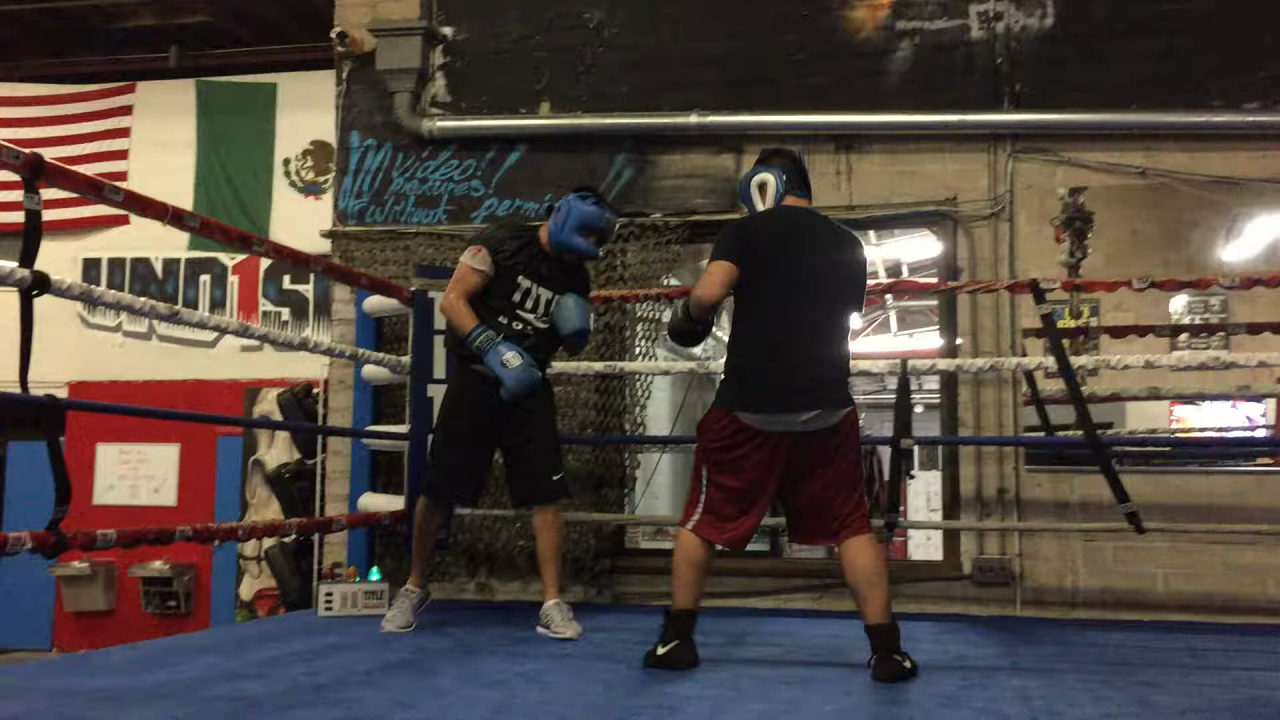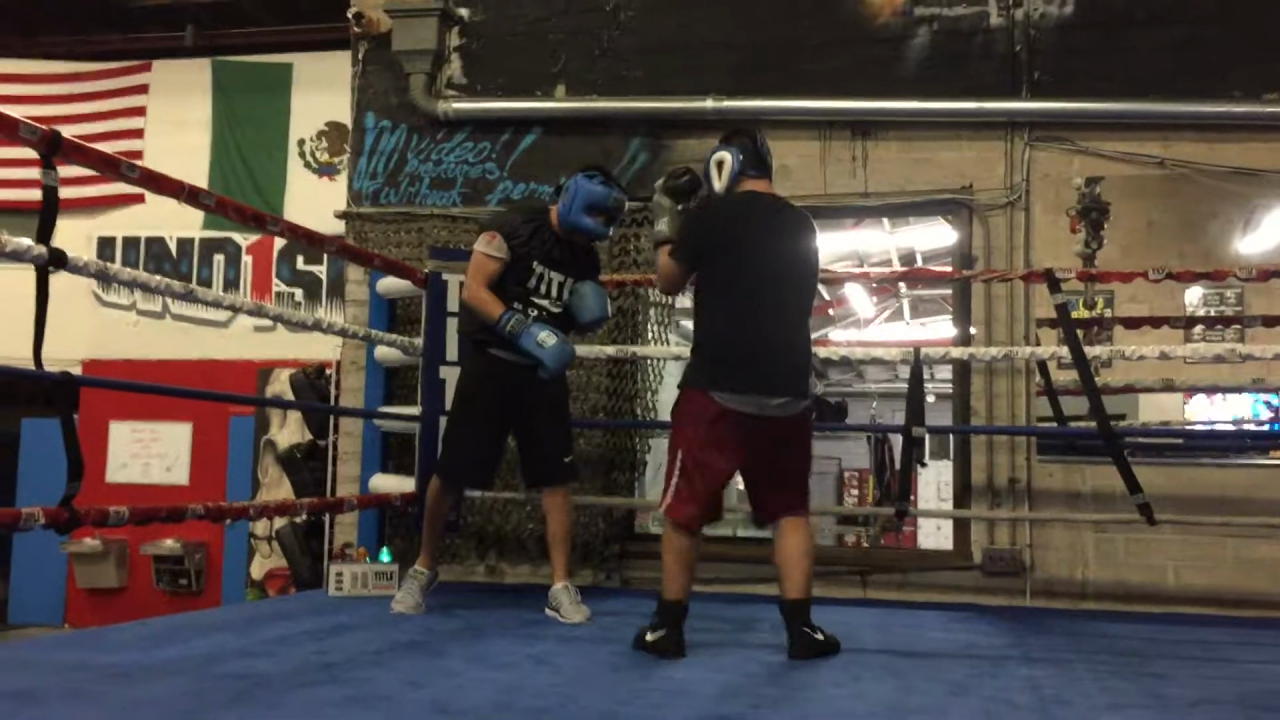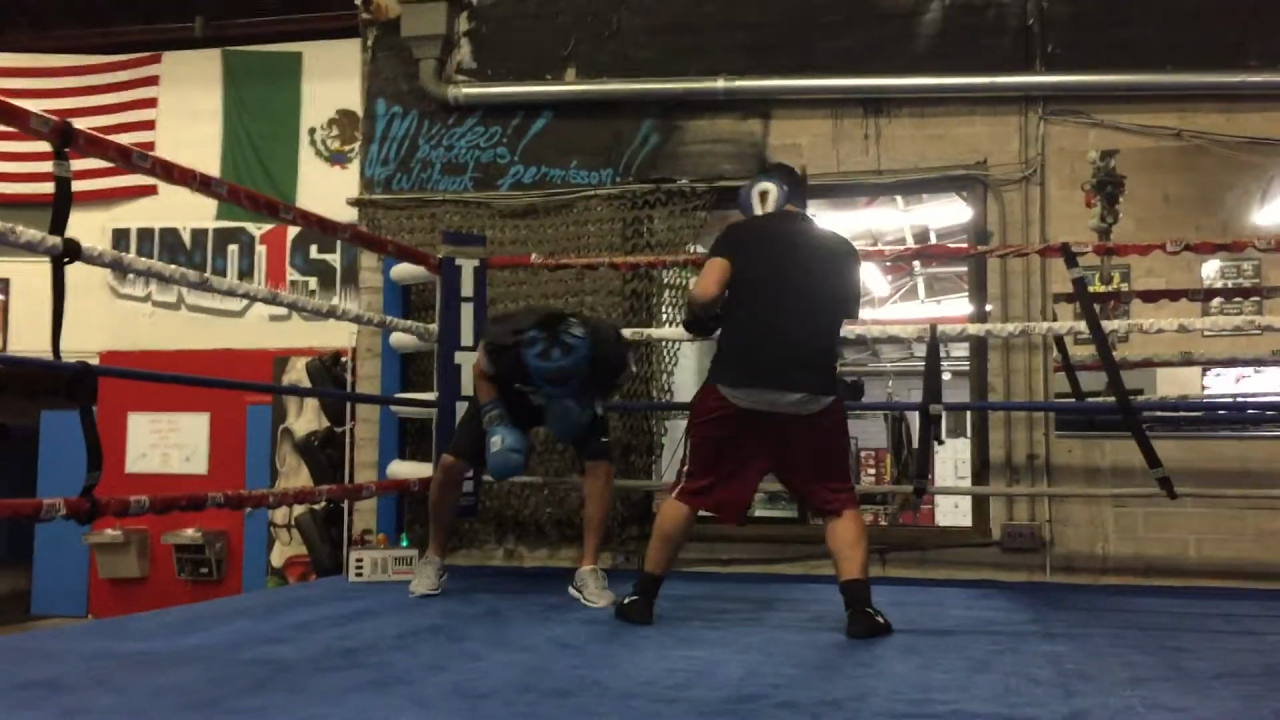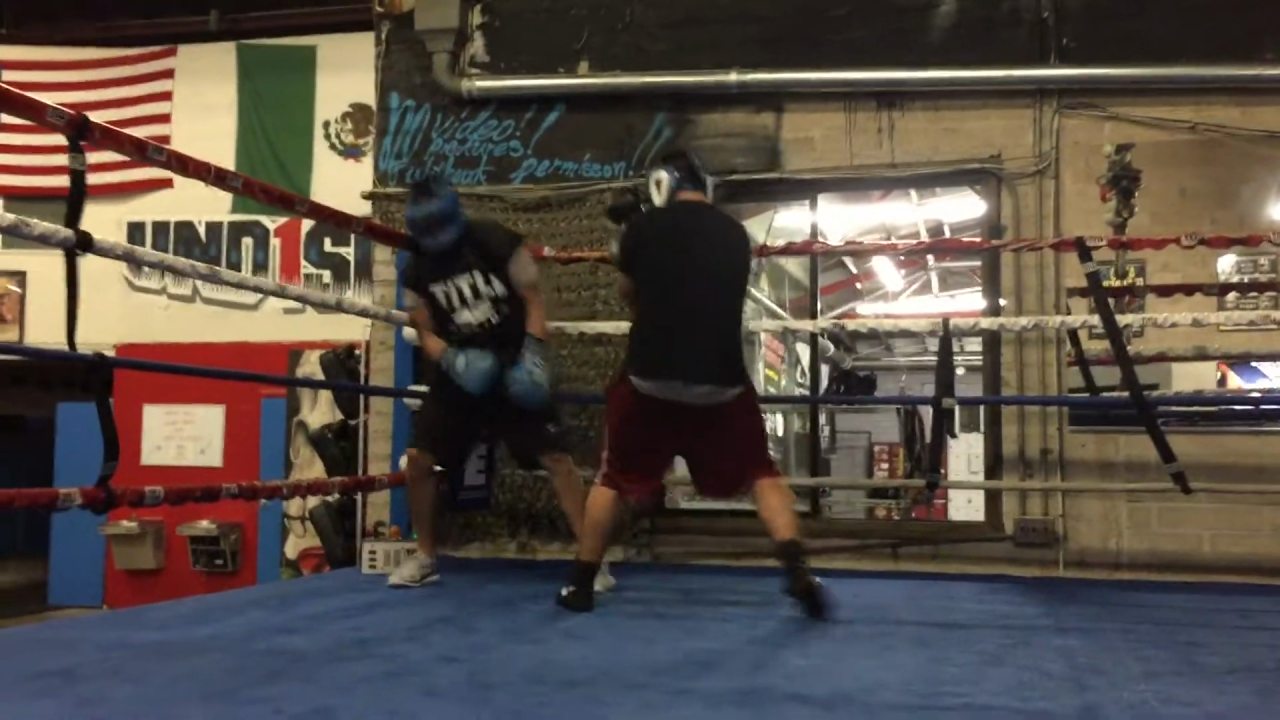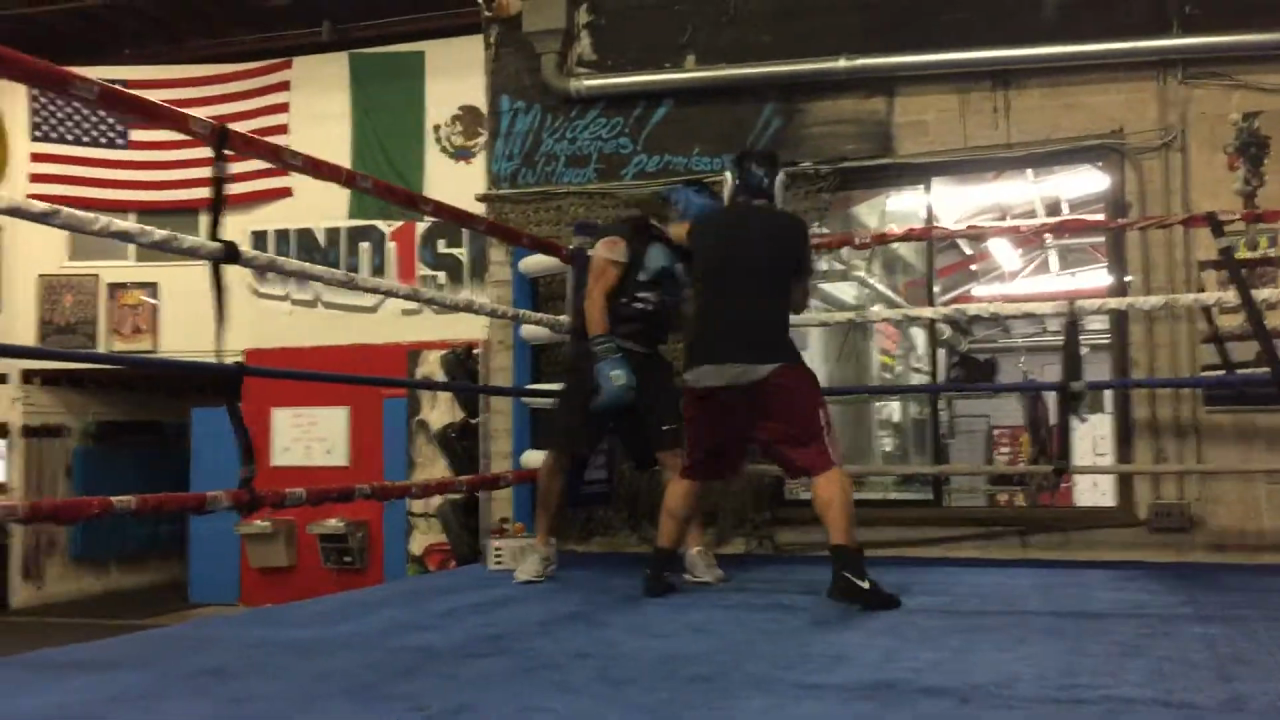
dt=0.7s
person 1, frame 1
left shoulder: (747, 231)
right shoulder: (847, 244)
left elbow: (709, 293)
left wrist: (687, 314)
left hip: (748, 407)
right hip: (826, 408)
left knee: (701, 520)
right knee: (850, 525)
left ankle: (677, 638)
right ankle: (886, 649)
person 1, frame 2
left shoulder: (710, 214)
right shoulder: (801, 225)
left elbow: (668, 281)
left wrist: (666, 222)
left hip: (717, 389)
right hip: (787, 391)
left knee: (684, 508)
right knee: (791, 509)
left ankle: (668, 626)
right ankle: (799, 625)
person 1, frame 3
left shoulder: (741, 234)
right shoulder: (840, 249)
left elbow: (705, 294)
left wrist: (697, 317)
left hip: (736, 388)
right hip: (811, 394)
left knee: (689, 491)
right knee: (836, 501)
left ankle: (644, 594)
right ankle: (860, 607)
person 1, frame 4
left shoulder: (645, 227)
right shoulder: (736, 235)
left hip: (650, 379)
right hip: (721, 383)
left knee: (612, 481)
right knee: (761, 474)
left ankle: (581, 584)
right ankle: (796, 570)
person 1, frame 5
left shoulder: (710, 227)
right shoulder: (788, 228)
left elbow: (682, 238)
right elbow: (797, 301)
left hip: (704, 370)
right hip: (768, 365)
left knee: (691, 471)
right knee: (822, 463)
left ankle: (659, 568)
right ankle: (849, 571)
person 2, frame 1
left shoulder: (574, 278)
right shoulder: (500, 243)
left elbow: (571, 347)
right elbow: (451, 301)
left wrist: (576, 331)
right wrist: (493, 349)
left hip: (529, 389)
right hip: (475, 380)
left knee: (546, 495)
right knee: (437, 491)
left ankle: (552, 604)
right ankle: (414, 588)
person 2, frame 2
left shoulder: (586, 258)
right shoulder: (513, 228)
left elbow: (582, 322)
right elbow: (473, 291)
left wrist: (590, 314)
right wrist: (525, 331)
left hip: (544, 373)
right hip: (491, 363)
left knee: (557, 480)
right knee: (451, 473)
left ankle: (561, 587)
right ankle: (423, 569)
person 2, frame 3
left shoulder: (607, 349)
right shoulder: (504, 341)
left elbow: (614, 382)
right elbow: (482, 374)
left wrist: (583, 405)
right wrist: (495, 426)
left hip: (576, 407)
right hip: (511, 398)
left knee: (600, 466)
right knee: (451, 465)
left ankle: (589, 572)
right ankle: (434, 558)
person 2, frame 4
left shoulder: (499, 242)
right shoulder: (417, 271)
left elbow: (534, 299)
right elbow: (427, 334)
left wrist: (533, 356)
right wrist: (453, 361)
left hip: (514, 365)
right hip: (465, 370)
left knee: (555, 457)
right knee: (419, 458)
right ankle: (425, 557)
person 2, frame 5
left shoulder: (677, 254)
right shoulder: (625, 236)
right elbow: (595, 297)
left wrist: (672, 283)
right wrist: (605, 356)
left hip: (645, 359)
right hip: (596, 355)
left knee: (673, 454)
right knee: (561, 452)
left ankle: (696, 551)
right ankle: (542, 549)
